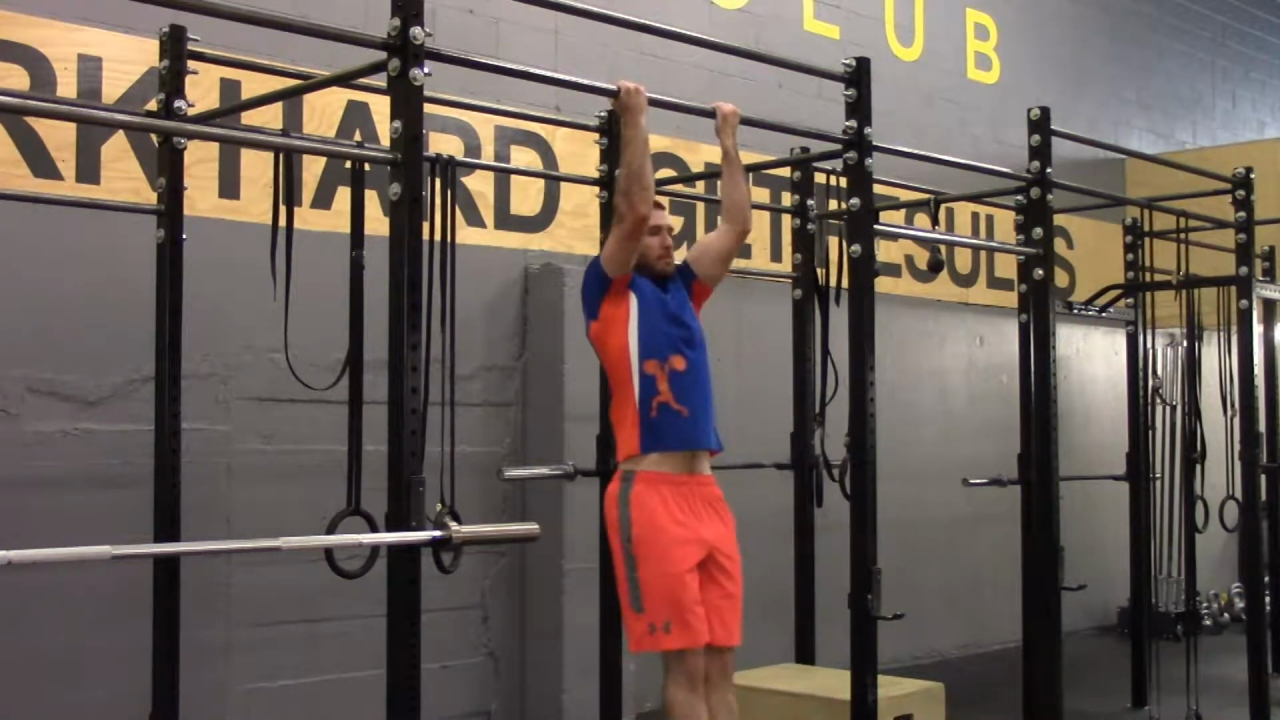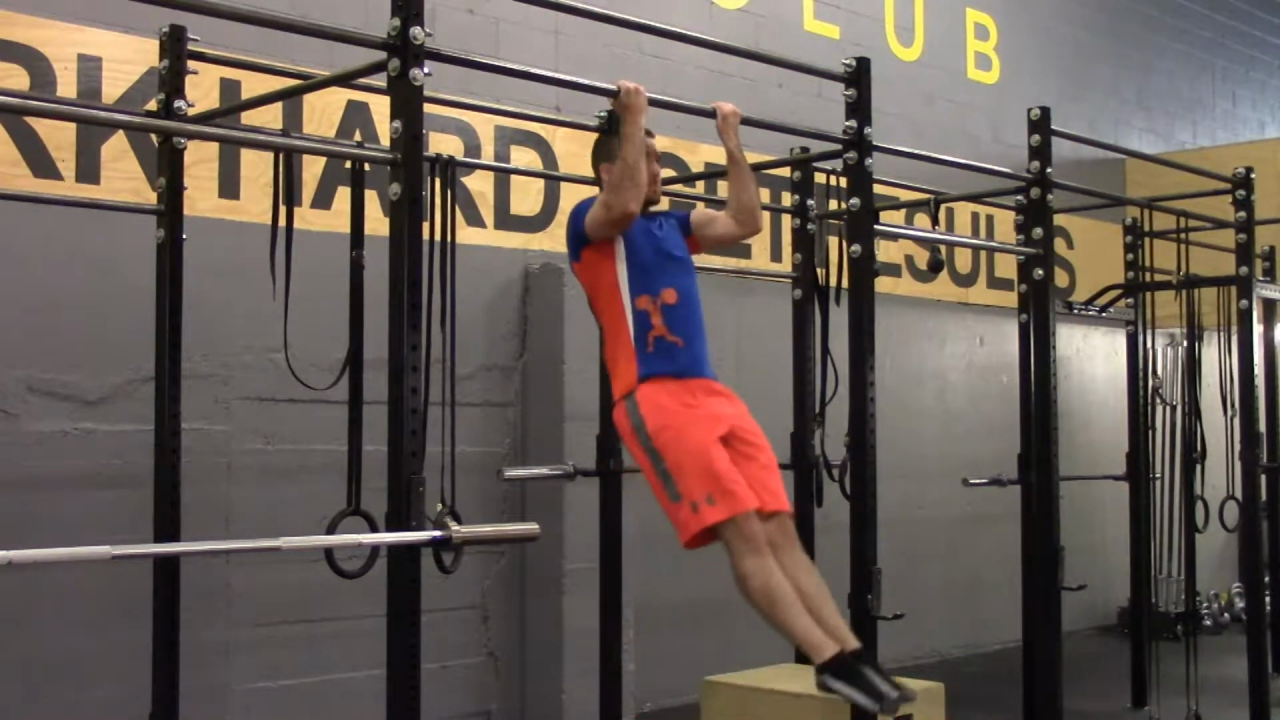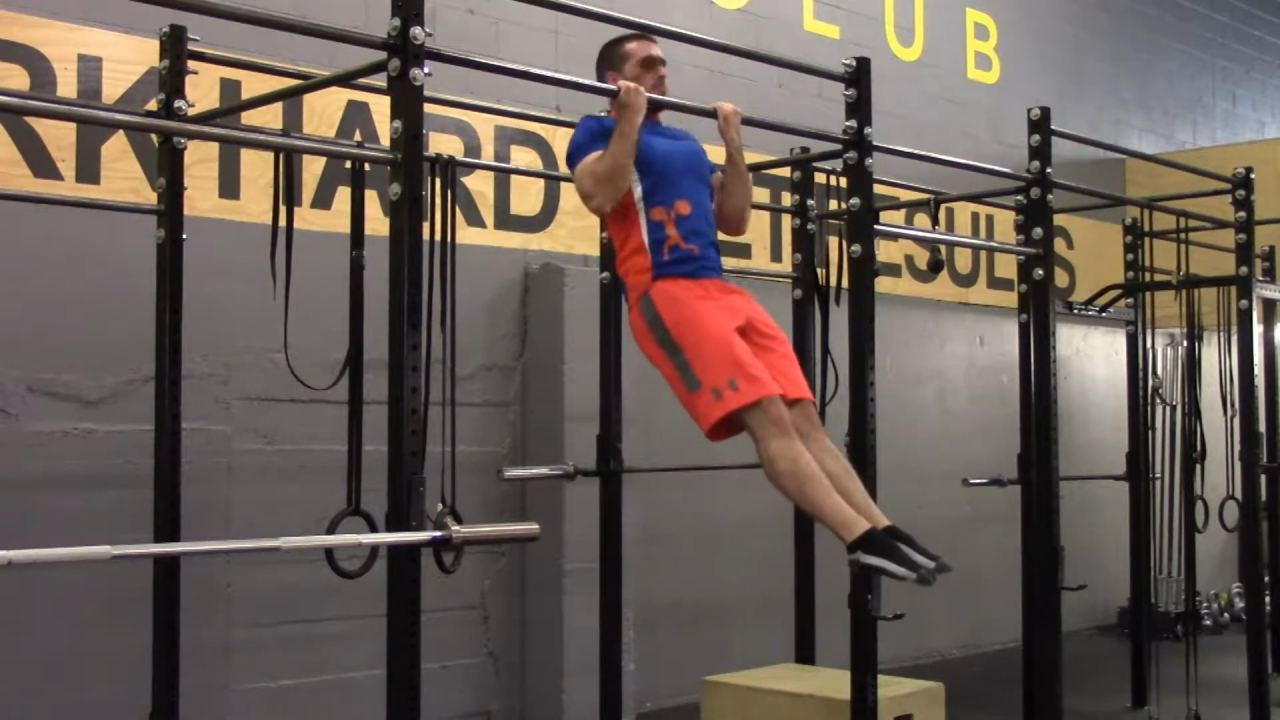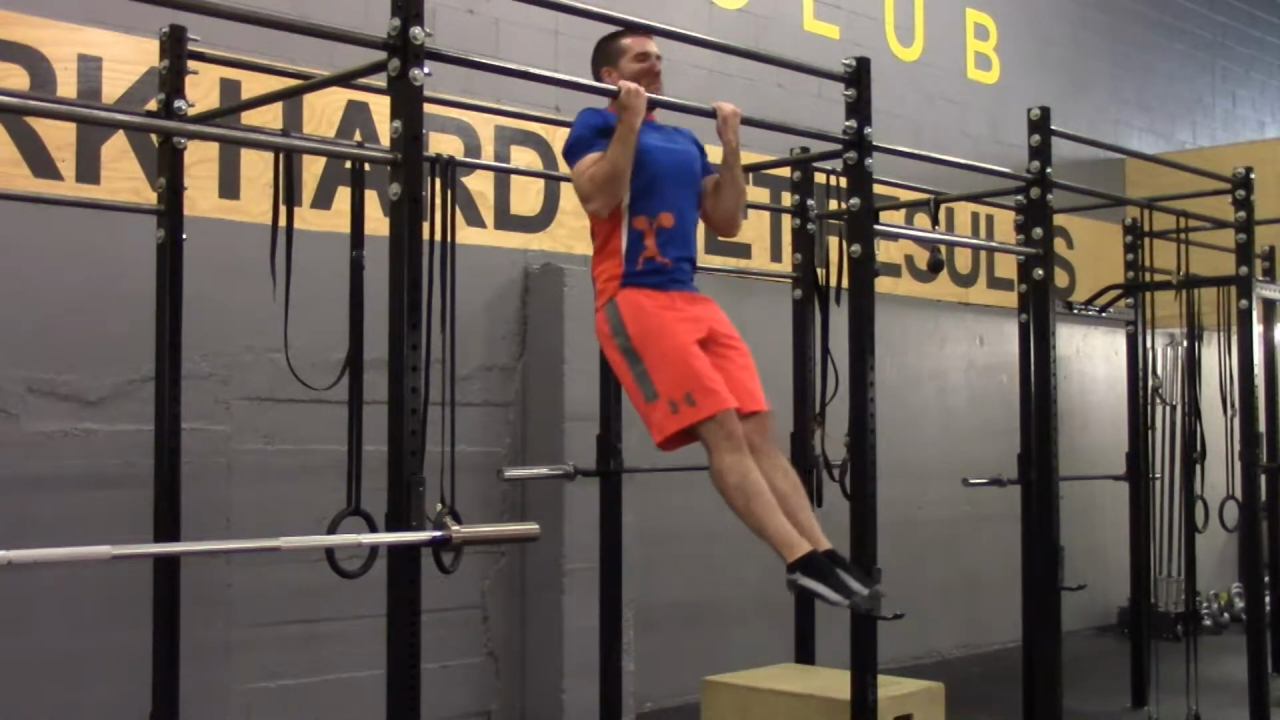
dt=0.5s
person 1, frame 1
left shoulder: (684, 289)
right shoulder: (609, 290)
left elbow: (737, 225)
right elbow: (632, 210)
left wrist: (728, 140)
right wrist: (634, 121)
left hip: (708, 494)
right hip: (649, 494)
left knee: (720, 661)
right knee: (686, 660)
person 1, frame 2
left shoulder: (671, 227)
right shoulder: (592, 220)
left elbow: (746, 221)
right elbow: (625, 201)
left wrist: (730, 141)
right wrist: (631, 120)
left hip: (713, 394)
right hip: (653, 400)
left knee: (783, 536)
right knee: (744, 534)
left ankle: (852, 655)
right ankle: (829, 662)
person 1, frame 3
left shoulder: (685, 139)
right shoulder: (600, 130)
left elbow: (735, 222)
right elbow: (600, 196)
left wrist: (733, 146)
right wrist: (630, 124)
left hip: (726, 292)
right hip: (665, 294)
left knee: (803, 418)
right knee: (769, 418)
left ankle: (884, 531)
right ankle: (863, 539)
person 1, frame 4
left shoulder: (683, 139)
right shoulder: (597, 123)
left elbow: (727, 223)
right elbow: (599, 202)
left wrist: (730, 145)
right wrist: (628, 121)
left hip: (693, 301)
right hip: (635, 301)
left knee: (759, 434)
right knee: (723, 432)
left ankle: (824, 553)
right ankle: (802, 561)
